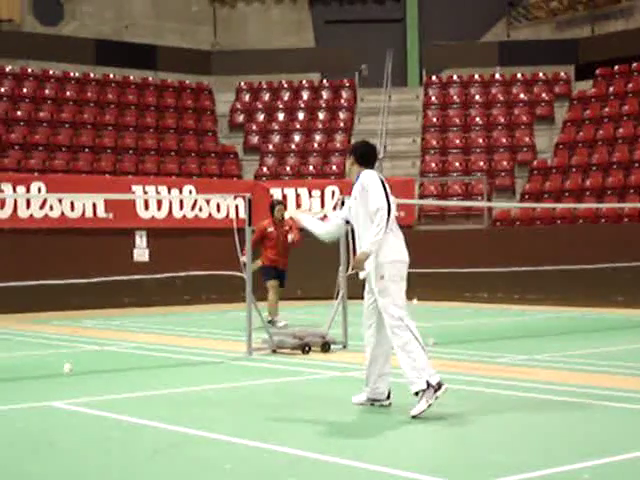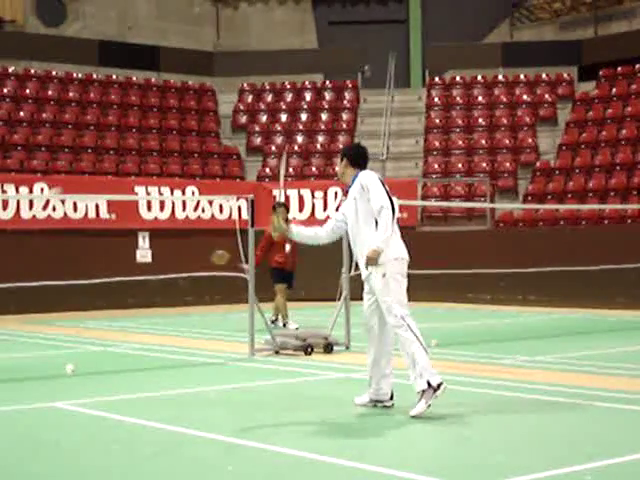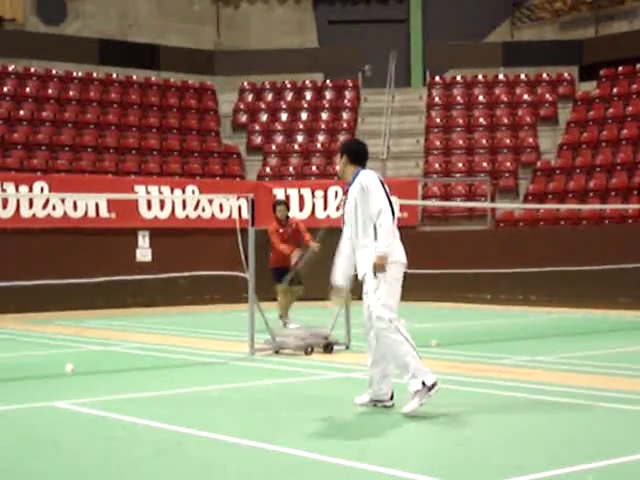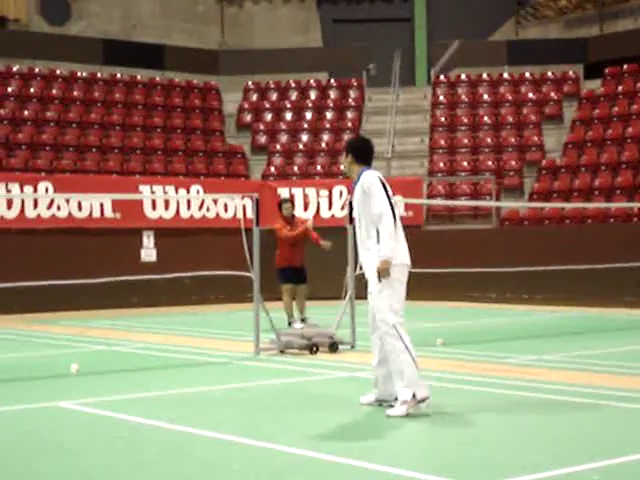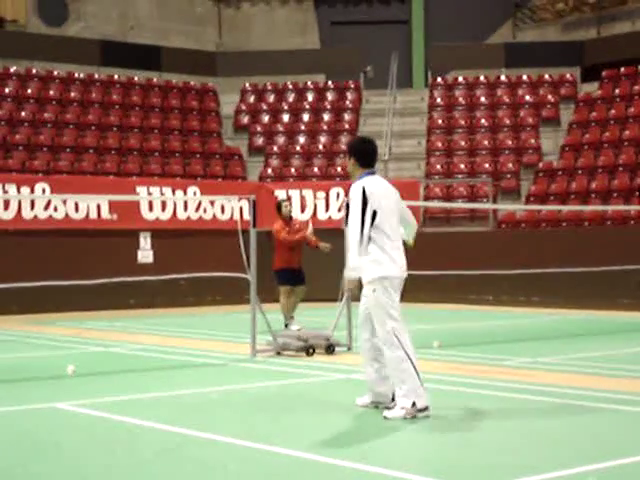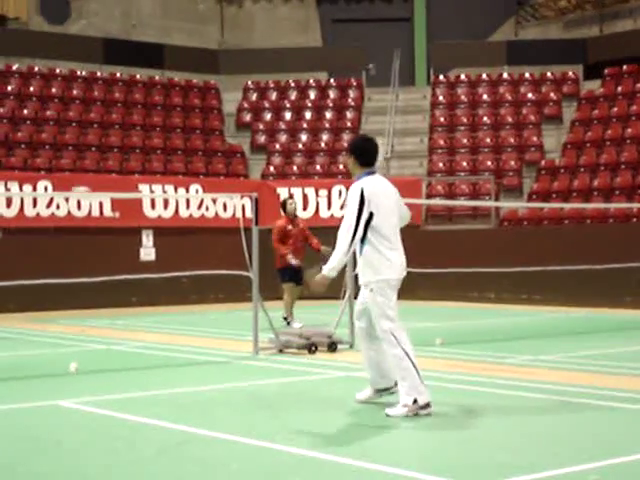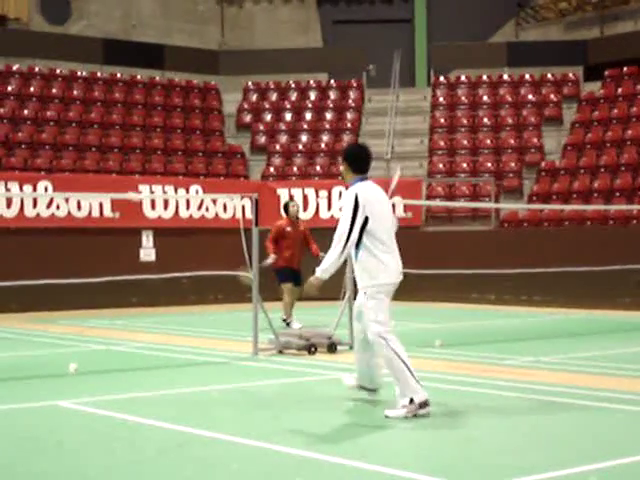
dt=0.2s
person 1, frame 1
left shoulder: (369, 178)
right shoulder: (353, 199)
left elbow: (384, 213)
right elbow: (327, 230)
left wrist: (366, 249)
right wrist: (301, 216)
left hip: (387, 261)
right hip: (375, 265)
left knee: (397, 321)
right knee: (375, 328)
left ankle: (427, 381)
right ankle: (378, 390)
person 1, frame 2
left shoulder: (368, 179)
right shoulder: (348, 204)
left elbow: (388, 211)
right elbow: (325, 233)
left wrist: (378, 247)
right wrist: (291, 230)
left hip: (388, 261)
right hip: (372, 270)
left knee: (398, 320)
right knee: (376, 328)
left ankle: (428, 381)
right ankle: (380, 392)
person 1, frame 3
left shoulder: (367, 180)
right shoulder: (353, 196)
left elbow: (386, 214)
right elbow: (349, 242)
left wrist: (381, 253)
right wrist: (340, 282)
left hip: (386, 263)
right hip: (370, 269)
left knee: (384, 321)
right knee: (374, 328)
left ankle: (422, 381)
right ankle: (381, 392)
person 1, frame 4
left shoulder: (370, 180)
right shoulder: (361, 187)
left elbow: (388, 217)
left wrist: (385, 257)
left hip: (388, 266)
right hip: (377, 268)
left knee: (389, 325)
right knee: (378, 329)
left ankle: (414, 391)
right ankle: (386, 391)
person 1, frame 5
left shoulder: (361, 188)
right shoulder: (385, 186)
left elbow: (357, 233)
right elbow: (408, 221)
left wrist: (351, 272)
right wrist: (408, 236)
left hip: (381, 273)
right hip: (378, 272)
left knee: (390, 332)
right knee: (369, 332)
left ankle: (415, 400)
right ankle: (381, 394)
person 1, frame 6
left shoulder: (360, 189)
right shoulder: (385, 185)
left elbow: (349, 234)
right elbow: (404, 217)
left wrist: (327, 272)
left hip: (379, 272)
right hip: (384, 268)
left knee: (389, 332)
right knee: (364, 320)
left ankle: (417, 398)
right ankle: (382, 382)
person 1, frame 7
left shoulder: (355, 195)
right shoulder: (377, 191)
left elbow: (343, 240)
right elbow: (392, 224)
left wrist: (320, 275)
left hip: (375, 275)
right hip: (383, 271)
left knee: (380, 335)
right knee: (362, 321)
left ankle: (415, 398)
right ankle: (367, 379)
person 2, frame 1
left shoulder: (289, 224)
right shoulder: (265, 225)
left elbow: (297, 237)
right elbow: (255, 240)
left wrist: (293, 238)
right wrist: (246, 254)
left hip: (282, 264)
right hip: (268, 263)
left knee: (277, 291)
right knee: (273, 288)
left ankle: (270, 318)
right ankle: (276, 318)
person 2, frame 2
right shoulder: (271, 230)
right elbow: (262, 249)
left wrist: (293, 240)
right wrist: (254, 263)
left hip: (290, 266)
right hip: (277, 265)
left knee: (283, 293)
right knee: (281, 291)
left ankle: (274, 318)
right ankle: (286, 321)
person 2, frame 3
left shoulder: (295, 223)
right shoulder: (274, 228)
left elbow: (304, 233)
right elbow: (278, 245)
left wrist: (311, 243)
right wrist: (291, 251)
left hip: (294, 264)
right hip: (279, 264)
left knee: (297, 290)
right knee: (282, 291)
left ankle: (283, 314)
right ankle: (286, 320)
person 2, frame 4
left shoulder: (299, 222)
right shoulder: (279, 226)
left elbow: (310, 232)
right elbow: (290, 237)
left wrist: (320, 241)
right wrist: (305, 227)
left hip: (299, 263)
right hip: (285, 264)
left knee: (302, 290)
right knee: (288, 291)
left ankle: (303, 317)
right ankle: (291, 320)
person 2, frame 5
left shoulder: (297, 224)
right shoulder: (278, 227)
left elbow: (307, 236)
right elbow: (287, 240)
left wrist: (318, 244)
right wrist: (304, 235)
left hip: (296, 265)
right hip: (283, 266)
left knee: (300, 290)
right knee: (285, 292)
left ankle: (289, 314)
right ankle: (288, 322)
person 2, frame 6
left shoulder: (300, 223)
right shoulder: (280, 224)
left elbow: (309, 237)
right elbow: (276, 243)
left wrist: (320, 247)
right wrist: (287, 255)
left hip: (297, 264)
right hip: (285, 263)
left knee: (296, 291)
right knee: (289, 290)
left ankle: (286, 315)
right ankle: (290, 319)
person 2, frame 7
left shoulder: (302, 226)
right shoulder: (280, 225)
left elbow: (309, 242)
right elbow: (270, 241)
left wrist: (318, 253)
right wrist: (272, 254)
left hip: (296, 265)
right hip: (282, 264)
left knee: (295, 292)
right knee: (288, 291)
left ankle: (286, 316)
right ankle: (289, 320)
